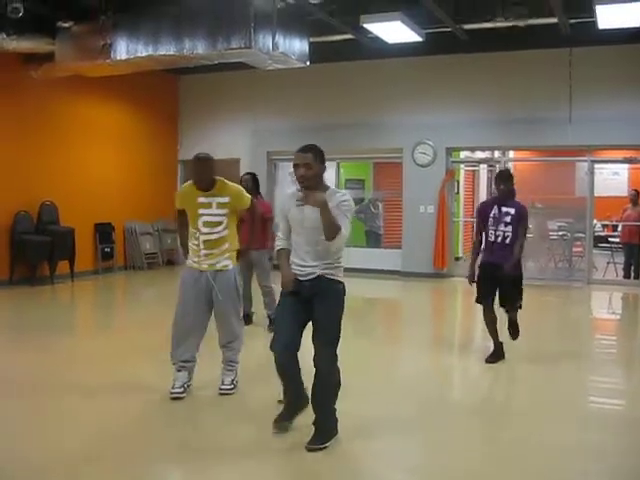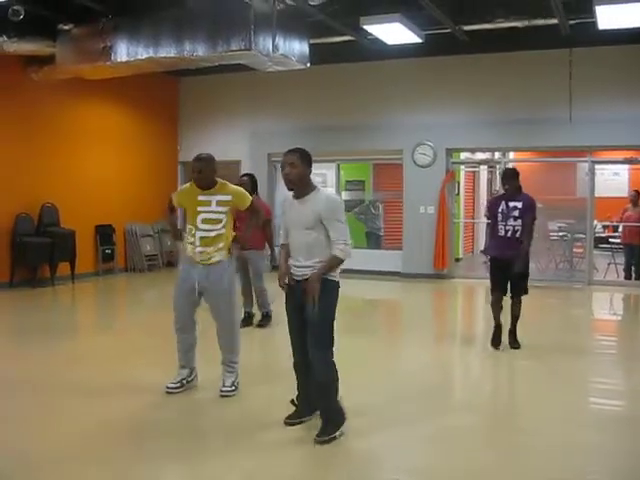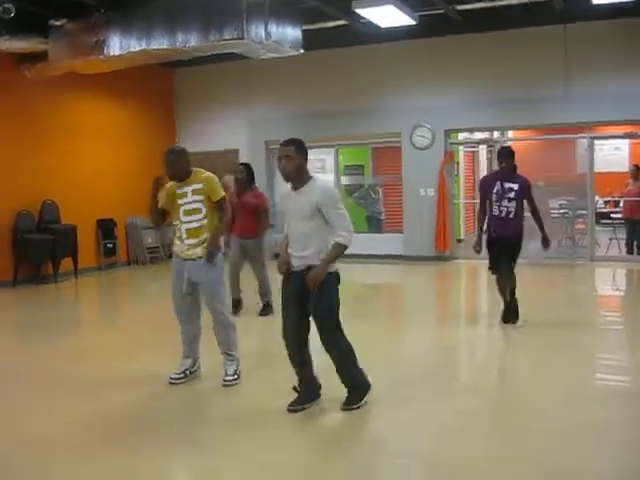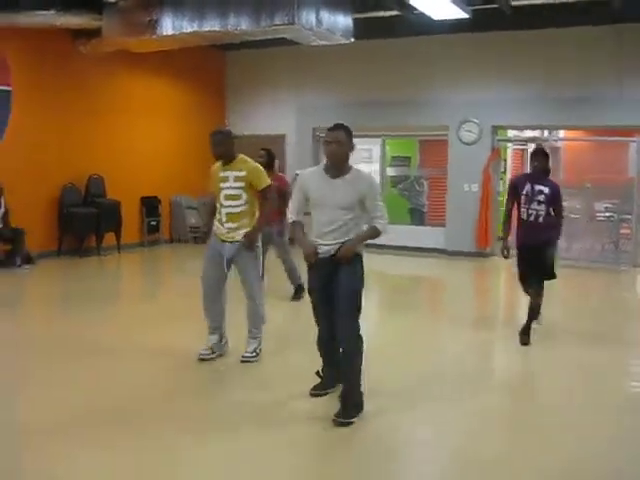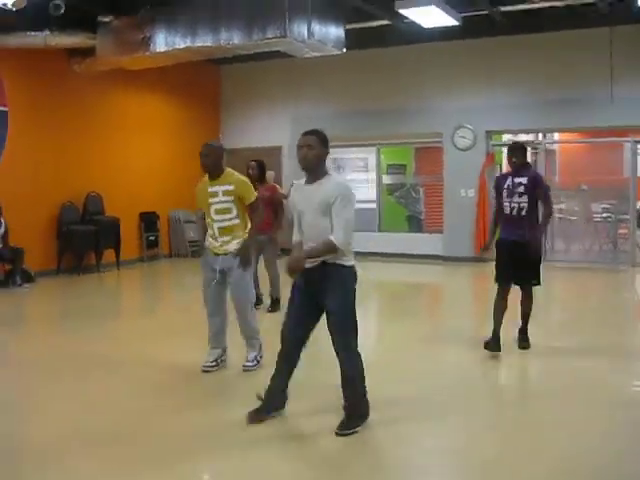
dt=0.4s
person 1, frame 1
left shoulder: (341, 199)
right shoulder: (289, 201)
left elbow: (336, 240)
left wrist: (322, 205)
right wrist: (285, 270)
left hip: (328, 285)
right hip: (295, 284)
left knee: (325, 358)
right knee: (281, 347)
left ankle: (326, 425)
right ankle: (295, 401)
person 1, frame 2
left shoulder: (328, 201)
right shoulder: (286, 203)
left elbow: (343, 248)
left wrist: (317, 276)
right wrist: (283, 263)
left hip: (322, 284)
right hip: (295, 283)
left knee: (319, 352)
right knee: (299, 351)
left ankle: (332, 417)
right ankle: (306, 403)
person 1, frame 3
left shoulder: (324, 191)
right shoulder: (285, 196)
left elbow: (345, 234)
left wrist: (322, 267)
right wrist: (283, 252)
left hip: (321, 275)
right hip: (294, 275)
left knee: (331, 336)
right knee: (293, 337)
left ankle: (358, 387)
right ankle: (308, 390)
person 1, frame 4
left shoulder: (365, 182)
right shoulder: (306, 178)
left elbow: (380, 222)
right elbow: (294, 213)
left wrist: (356, 242)
right wrist: (304, 242)
left hip: (348, 260)
right hip: (318, 260)
left knee: (347, 328)
right knee: (325, 327)
left ankle: (352, 400)
right ankle: (332, 375)
person 1, frame 5
left shoulder: (339, 188)
right shoulder: (296, 192)
left elbow: (342, 239)
left wrist: (304, 255)
right wrist: (294, 260)
left hip: (337, 272)
right hip: (307, 272)
left knee: (345, 346)
right knee: (291, 339)
left ankle: (356, 410)
right ankle: (274, 400)
person 2, frame 1
left shoulder: (233, 192)
right shoulder: (184, 193)
right wrist: (185, 248)
left hip: (225, 267)
right hip: (194, 267)
left knee: (229, 322)
right knee: (186, 322)
left ankle: (230, 371)
right ankle: (183, 374)
person 2, frame 2
left shoulder: (233, 193)
right shoulder: (185, 192)
left elbow: (256, 212)
right elbow: (170, 207)
right wrist: (174, 229)
left hip: (219, 264)
right hip: (189, 263)
left knee: (226, 321)
right knee: (182, 319)
left ankle: (230, 372)
right ankle: (186, 371)
person 2, frame 3
left shoulder: (207, 180)
right shoulder: (168, 189)
left elbow: (224, 212)
right elbow: (156, 221)
left wrist: (215, 241)
right wrist: (154, 194)
left hip: (207, 256)
right hip: (181, 258)
left knee: (219, 310)
right knee: (185, 313)
left ankle: (231, 361)
right ankle: (190, 361)
person 2, frame 4
left shoulder: (251, 168)
right shoulder: (215, 170)
left elbow: (268, 201)
left wrist: (256, 231)
right wrist: (208, 227)
left hip: (245, 240)
right hip: (218, 239)
left knee: (253, 292)
right knee: (210, 288)
left ankle: (254, 340)
right ankle: (216, 338)
person 2, frame 5
left shoulder: (239, 182)
right shoulder: (202, 186)
left elbow: (256, 213)
left wrist: (248, 245)
right wrist: (205, 245)
left hip: (237, 253)
right hip: (212, 254)
left knee: (243, 303)
right knee: (213, 305)
left ankle: (254, 348)
right ankle: (217, 350)
person 3, frame 1
left shoulder: (520, 209)
right shoulder: (485, 207)
left elbow: (521, 239)
right elbow: (478, 238)
left wrist: (514, 262)
right wrist: (472, 266)
left hip: (510, 264)
right hip: (488, 263)
left knee: (510, 306)
right knee: (487, 305)
left ankle: (512, 320)
right ankle: (497, 347)
person 3, frame 2
left shoulder: (528, 202)
right shoulder: (494, 203)
left elbow: (529, 233)
left wrist: (522, 258)
right wrist: (490, 252)
left hip: (518, 257)
right hip: (498, 256)
left knee: (516, 296)
right knee: (496, 295)
left ankle: (513, 332)
right ankle: (497, 326)
person 3, frame 3
left shoulder: (522, 182)
right shoulder: (486, 181)
left elbow: (533, 209)
right elbow: (482, 209)
left wrist: (544, 234)
right wrist: (479, 236)
left hip: (514, 235)
right hip: (494, 235)
left knee: (507, 268)
right knee: (499, 272)
left ankle: (512, 302)
right ankle: (507, 305)
person 3, frame 4
left shoulder: (553, 188)
right shoulder: (517, 182)
left elbow: (558, 219)
right elbow: (508, 212)
left wrist: (554, 245)
right wrist: (505, 239)
left hip: (544, 242)
right hip: (523, 241)
left knee: (537, 285)
right knee: (527, 285)
left ankle: (527, 328)
right ankle: (535, 306)
person 3, frame 5
left shoulder: (534, 177)
right shoulder: (501, 180)
left elbow: (548, 209)
left wrist: (539, 234)
right wrist: (490, 237)
left hip: (529, 240)
right hip: (506, 239)
left knee: (526, 287)
right knee: (502, 287)
left ankle: (523, 330)
right ankle: (495, 337)
person 4, frame 1
left shoulder: (264, 205)
left elbow: (269, 229)
left wrist: (270, 248)
left hip: (259, 251)
right hip: (242, 250)
left knee: (265, 284)
right knee: (244, 285)
left ankle: (272, 317)
right ankle: (247, 314)
person 4, frame 2
left shoulder: (262, 206)
left elbow: (268, 231)
right elbow: (233, 227)
left wrist: (272, 252)
left hip: (255, 251)
right hip: (239, 250)
left knee: (258, 284)
right knee: (245, 285)
left ankle: (266, 313)
right ankle: (248, 314)
person 4, frame 3
left shoulder: (258, 195)
right shoulder: (234, 195)
left elbow: (264, 220)
right elbow: (231, 217)
left wrist: (260, 239)
right wrist: (229, 234)
left hip: (253, 239)
right hip: (237, 238)
left knee: (260, 273)
right knee: (233, 271)
left ankle: (267, 303)
right ankle: (236, 300)
person 4, frame 4
left shoulder: (280, 179)
left elbow: (287, 202)
left wrist: (282, 222)
left hip: (276, 225)
left knee: (285, 256)
left ankle: (298, 286)
person 4, frame 5
left shoulder: (272, 189)
left elbow: (280, 211)
left wrist: (275, 230)
left hip: (268, 234)
left knee: (271, 267)
left ankle: (275, 298)
right ankle: (257, 296)
